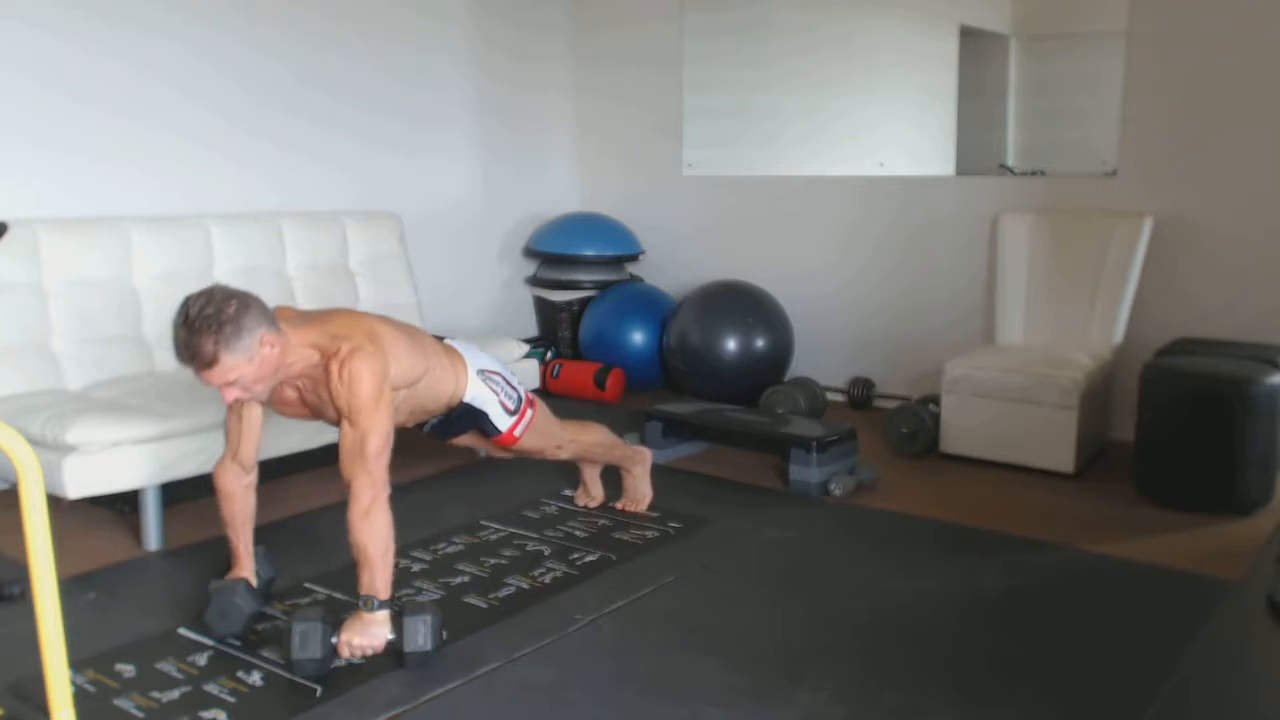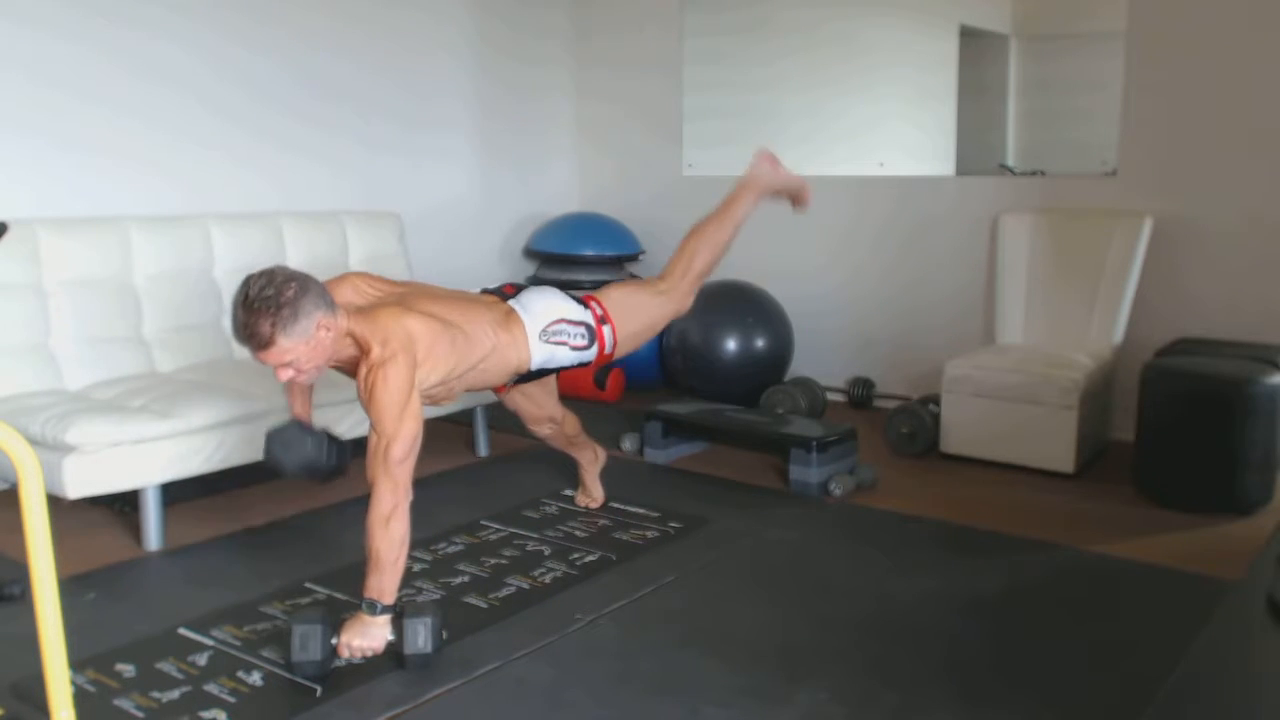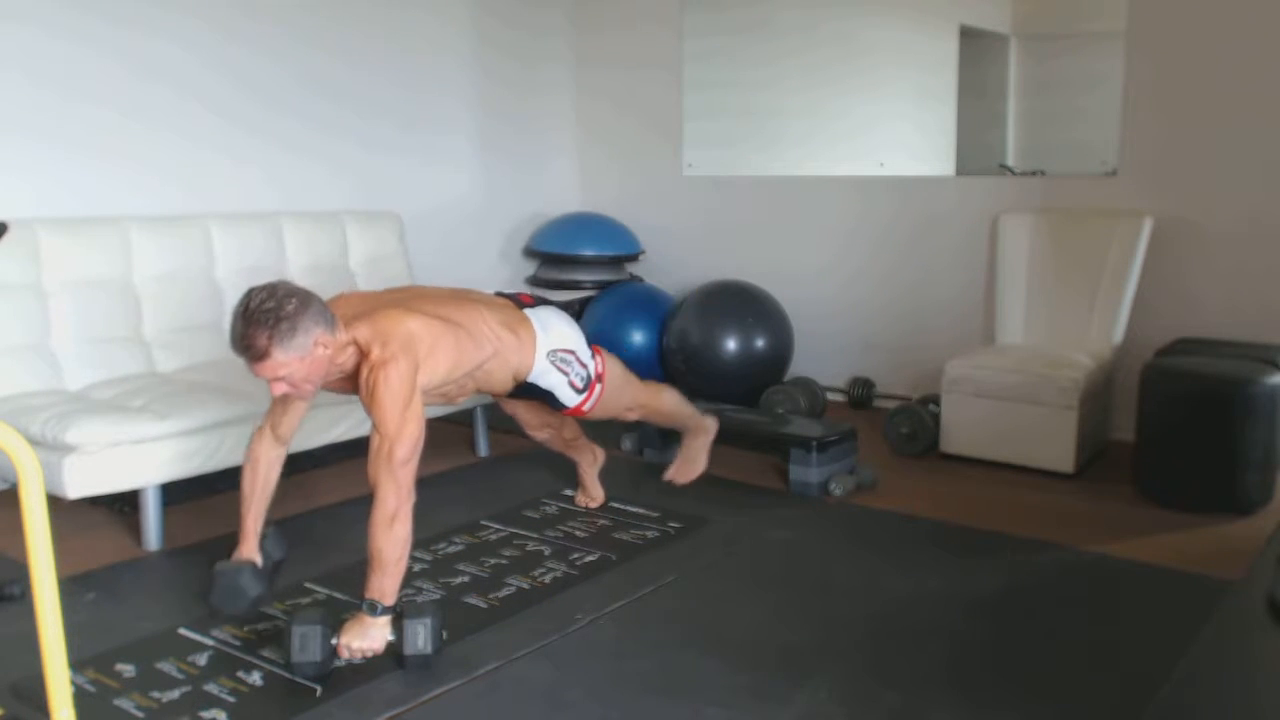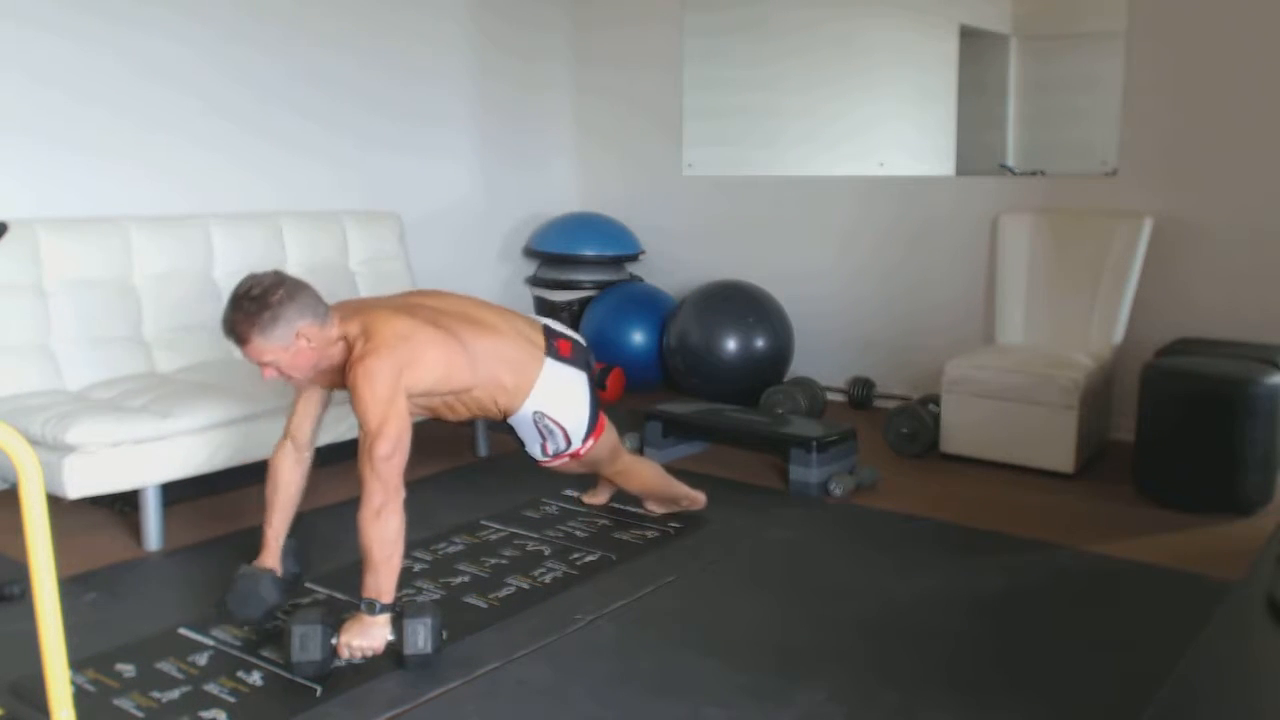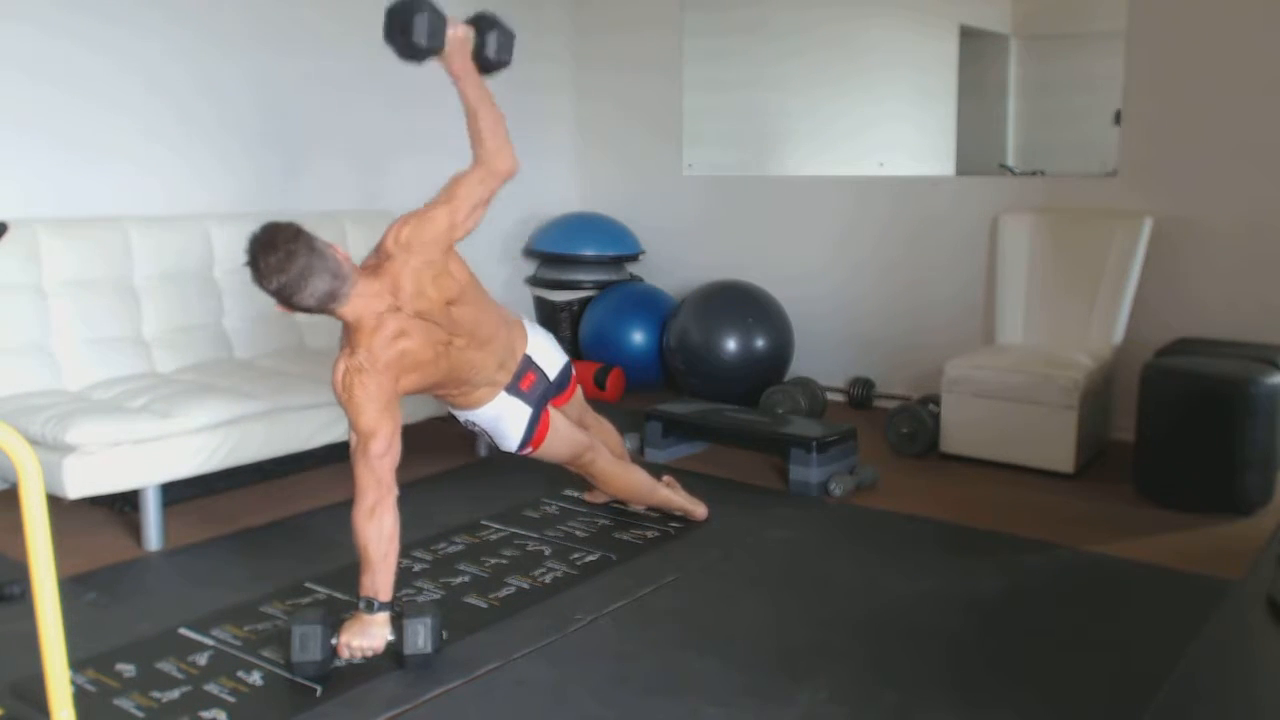
dt=1s
person 1, frame 1
left shoulder: (352, 362)
right shoulder: (253, 354)
left elbow: (368, 491)
right elbow: (236, 469)
left wrist: (373, 611)
right wrist: (243, 566)
left hip: (466, 380)
right hip: (427, 398)
left knee: (557, 442)
left ankle: (632, 459)
right ankle: (589, 467)
person 1, frame 2
left shoulder: (387, 360)
right shoulder: (331, 298)
left elbow: (390, 496)
left wrist: (375, 615)
right wrist: (301, 410)
left hip: (539, 328)
right hip: (500, 314)
left knee: (673, 290)
right knee: (544, 419)
left ankle: (756, 183)
right ankle: (589, 455)
person 1, frame 3
left shoulder: (387, 363)
right shoulder: (313, 338)
left elbow: (393, 498)
right elbow: (270, 438)
left wrist: (376, 615)
right wrist: (248, 544)
left hip: (543, 343)
right hip: (498, 322)
left knee: (630, 402)
right knee: (540, 425)
left ankle: (697, 426)
right ankle: (586, 457)
person 1, frame 4
left shoulder: (372, 363)
right shoulder: (330, 332)
left elbow: (383, 498)
right elbow: (292, 446)
left wrist: (375, 614)
right wrist: (269, 553)
left hip: (551, 389)
left knee: (610, 460)
left ankle: (683, 498)
right ankle: (608, 478)
person 1, frame 5
left shoulder: (362, 372)
right shoulder: (412, 251)
left elbow: (376, 493)
right elbow: (499, 164)
left wrist: (374, 613)
right wrist: (461, 65)
left hip: (500, 406)
right hip: (532, 348)
left knee: (587, 459)
right knee: (586, 423)
left ankle: (684, 507)
right ankle: (634, 487)
